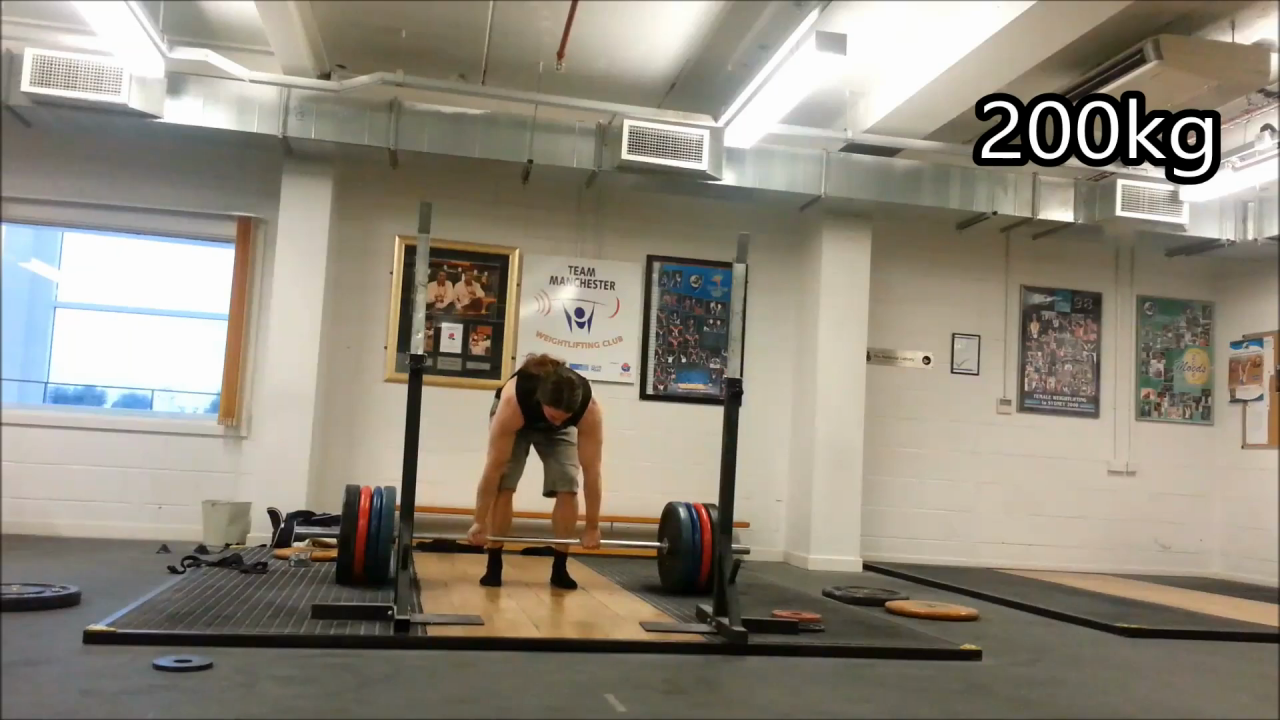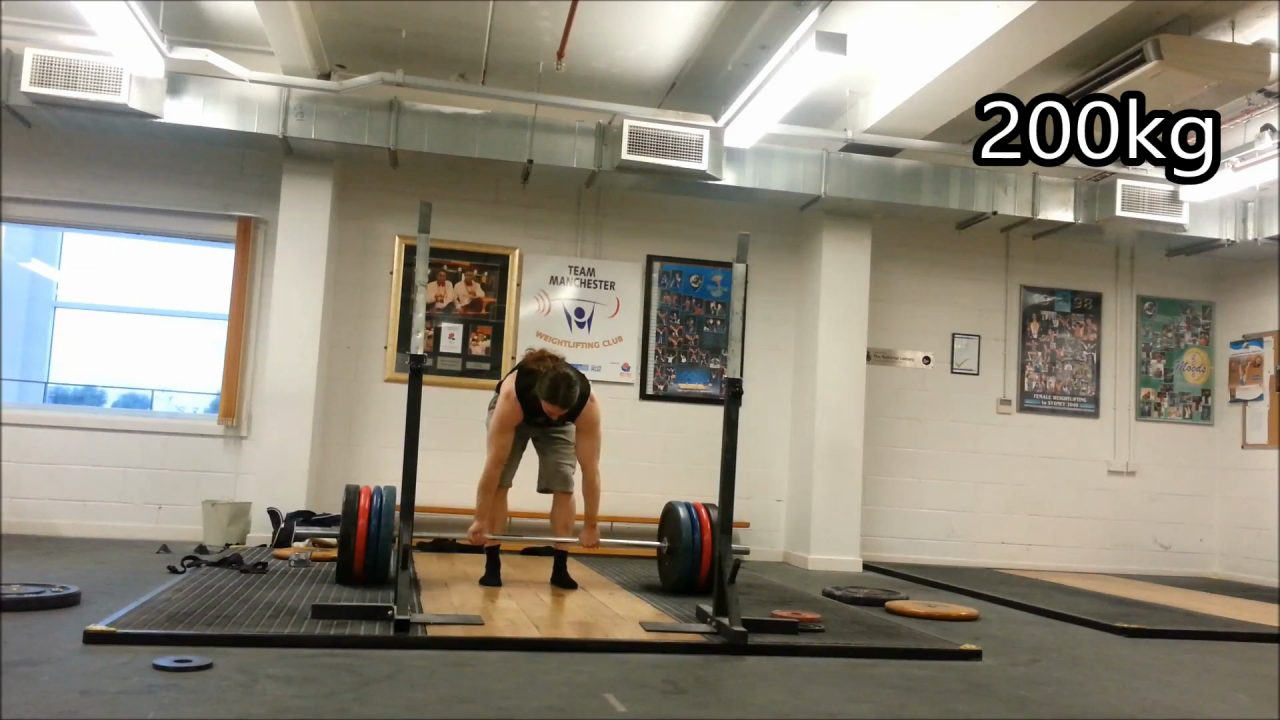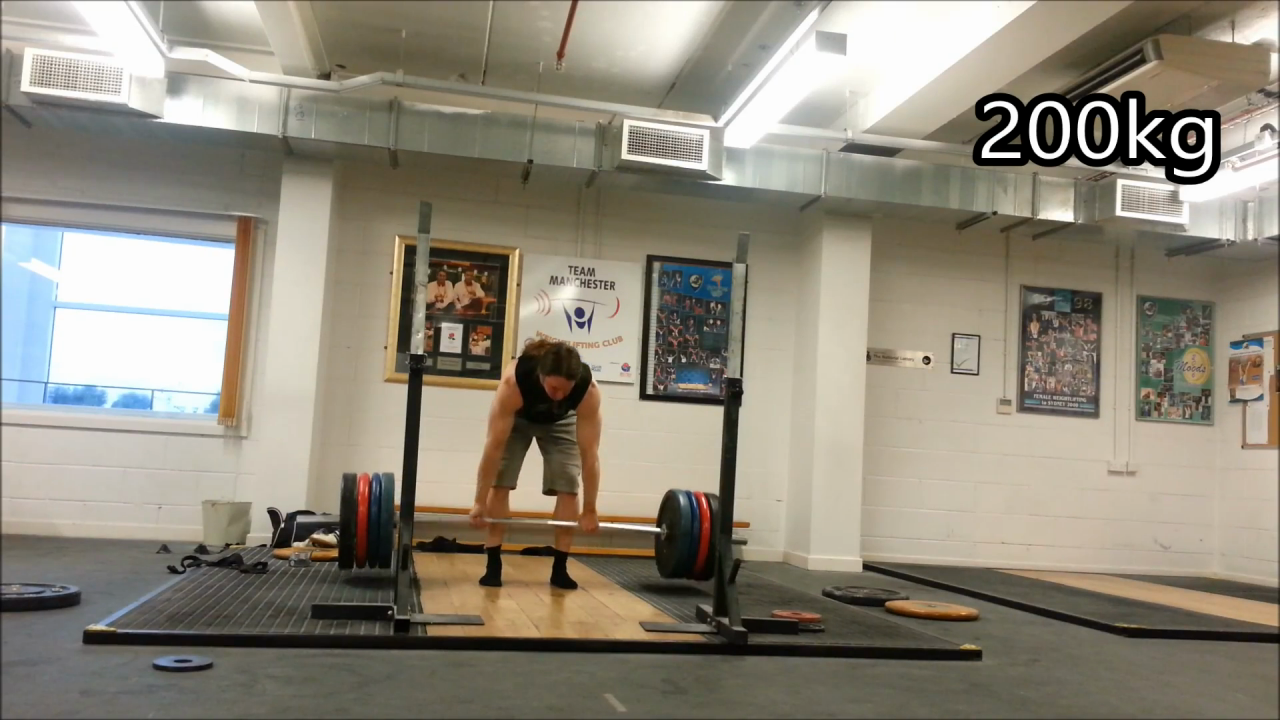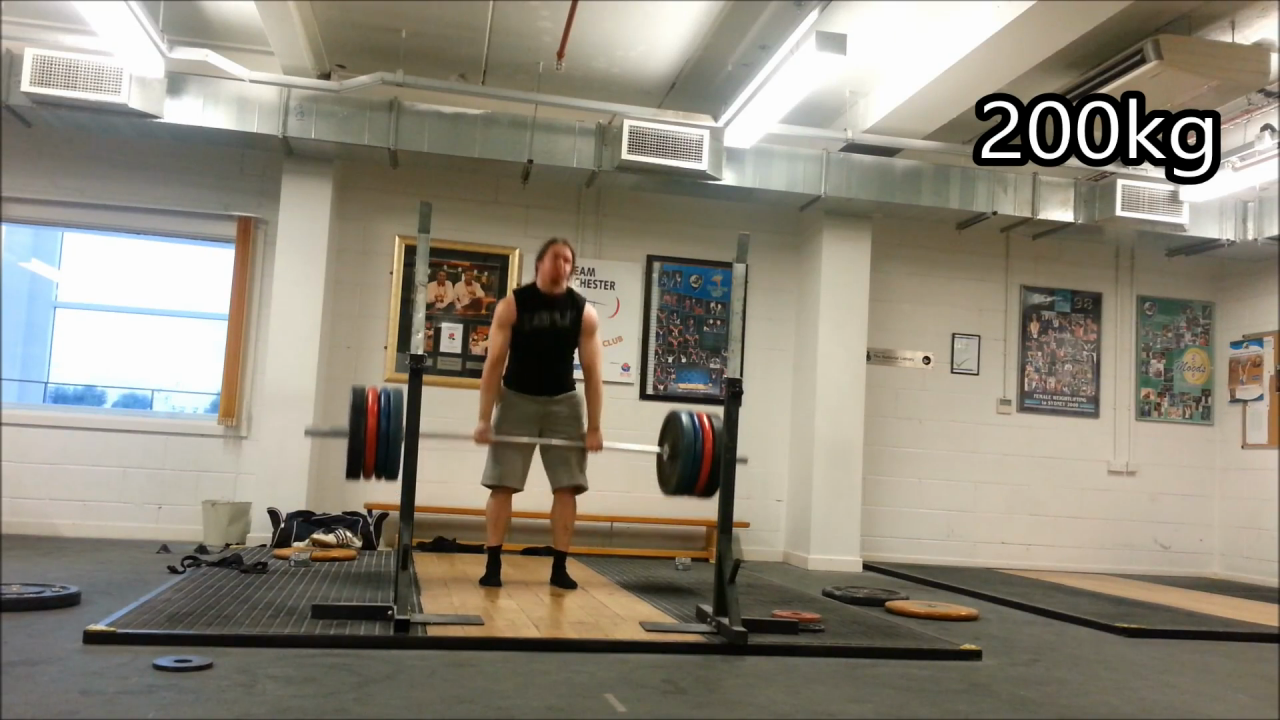
dt=0.5s
person 1, frame 1
left shoulder: (590, 409)
right shoulder: (512, 401)
left elbow: (592, 471)
right elbow: (494, 466)
left wrist: (592, 527)
right wrist: (479, 522)
left hip: (559, 433)
right hip: (516, 420)
left knee: (567, 487)
right knee: (503, 485)
left ankle: (559, 568)
right ankle: (494, 566)
person 1, frame 2
left shoulder: (588, 405)
right shoulder: (512, 396)
left elbow: (590, 468)
right elbow: (494, 463)
left wrist: (591, 525)
right wrist: (480, 520)
left hip: (559, 427)
right hip: (514, 414)
left knee: (563, 484)
right knee: (499, 481)
left ankle: (560, 567)
right ankle: (492, 565)
person 1, frame 3
left shoulder: (588, 391)
right shoulder: (514, 381)
left elbow: (589, 454)
right elbow: (494, 446)
left wrist: (589, 510)
right wrist: (480, 503)
left hip: (561, 422)
right hip: (518, 417)
left knee: (568, 487)
right knee: (500, 483)
left ankle: (560, 569)
right ankle: (493, 566)
person 1, frame 4
left shoulder: (585, 312)
right shoulder: (512, 304)
left elbow: (592, 371)
right elbow: (494, 363)
left wrist: (593, 428)
right wrist: (484, 419)
left hip: (564, 402)
right hip: (517, 399)
left knee: (566, 488)
right knee: (502, 485)
left ankle: (560, 567)
right ankle: (493, 565)
